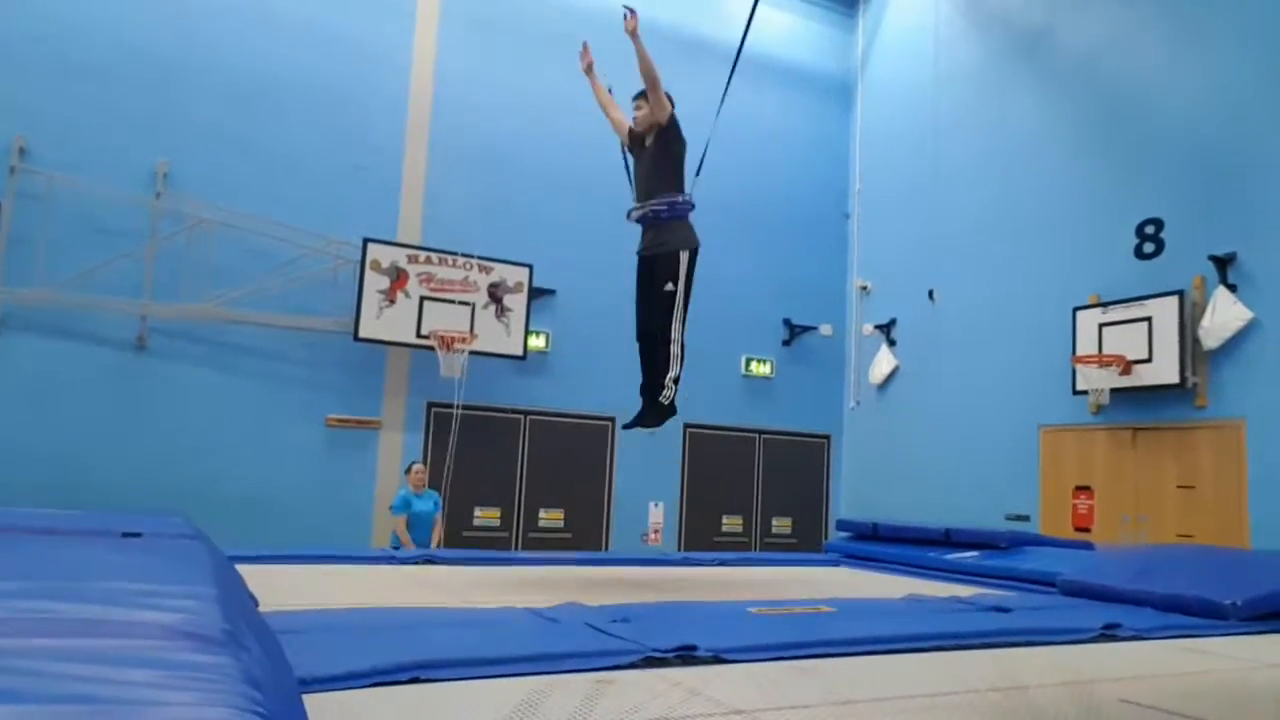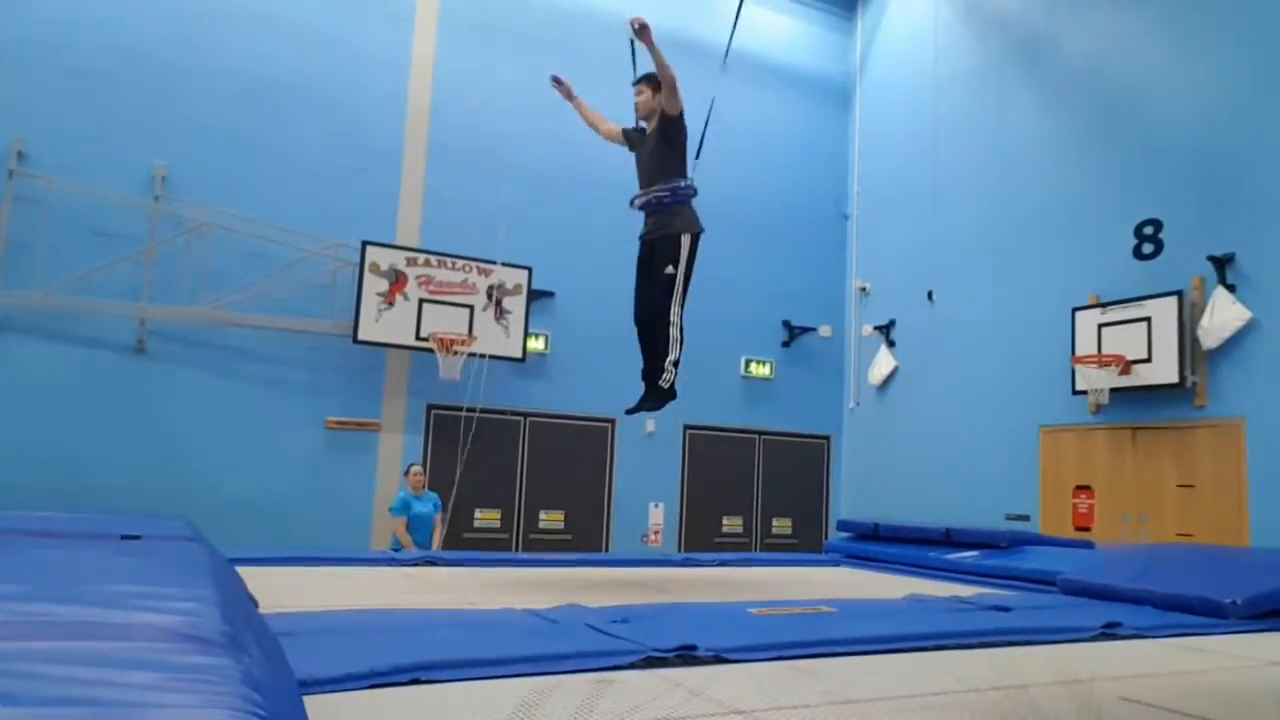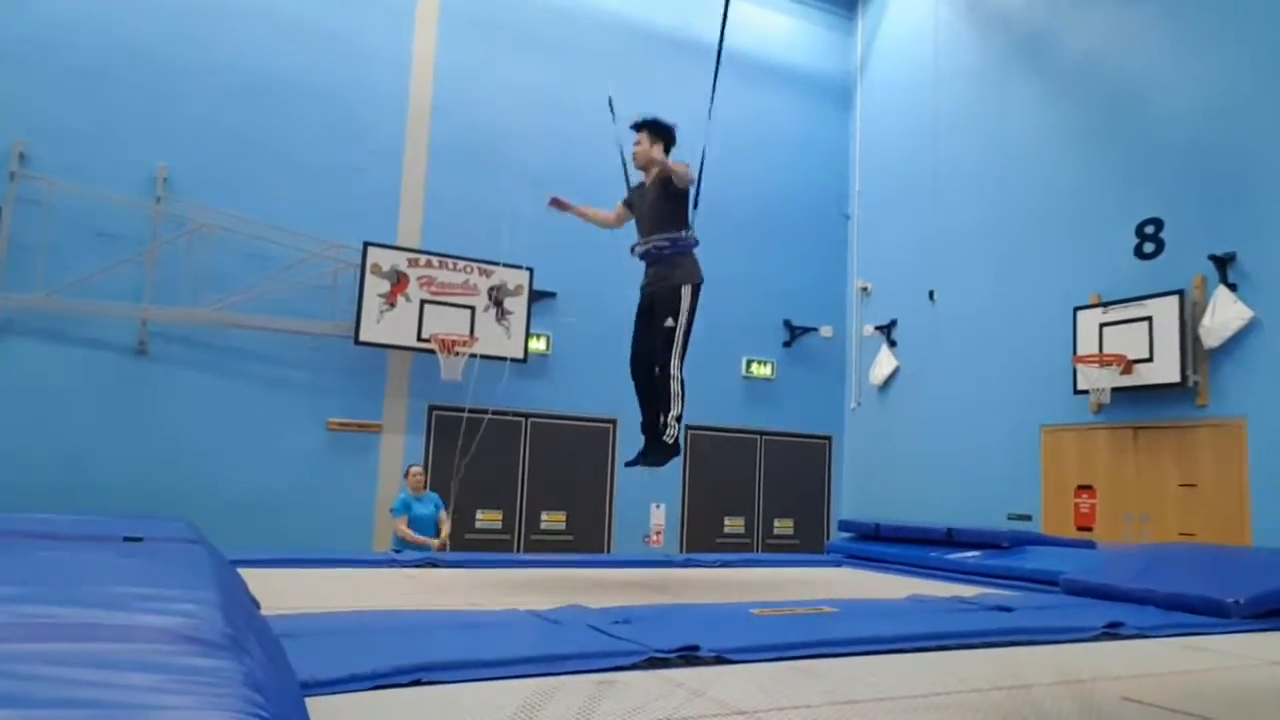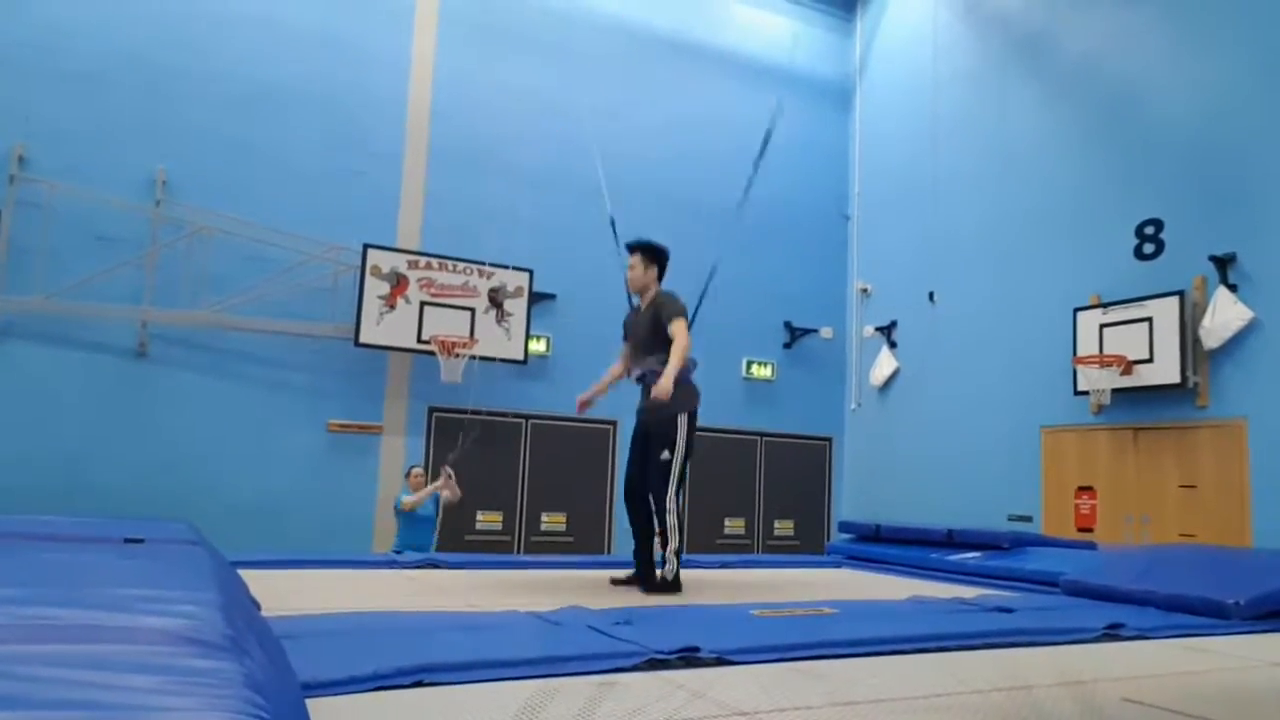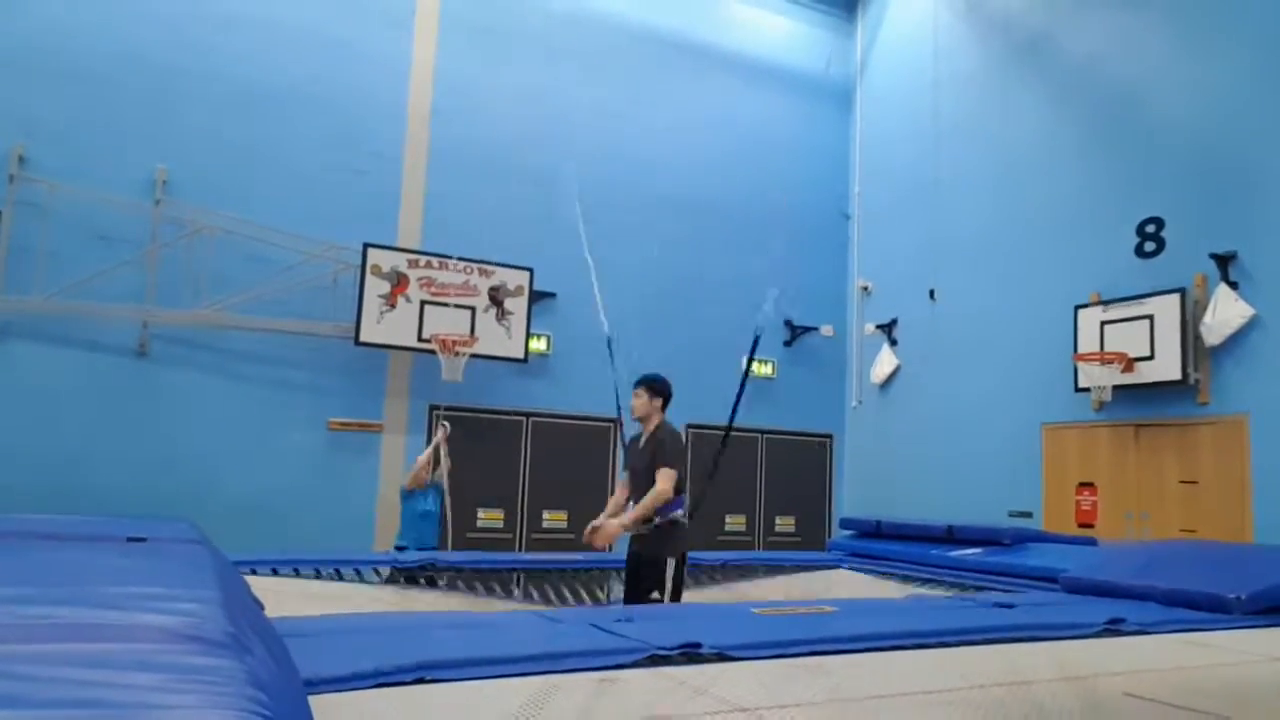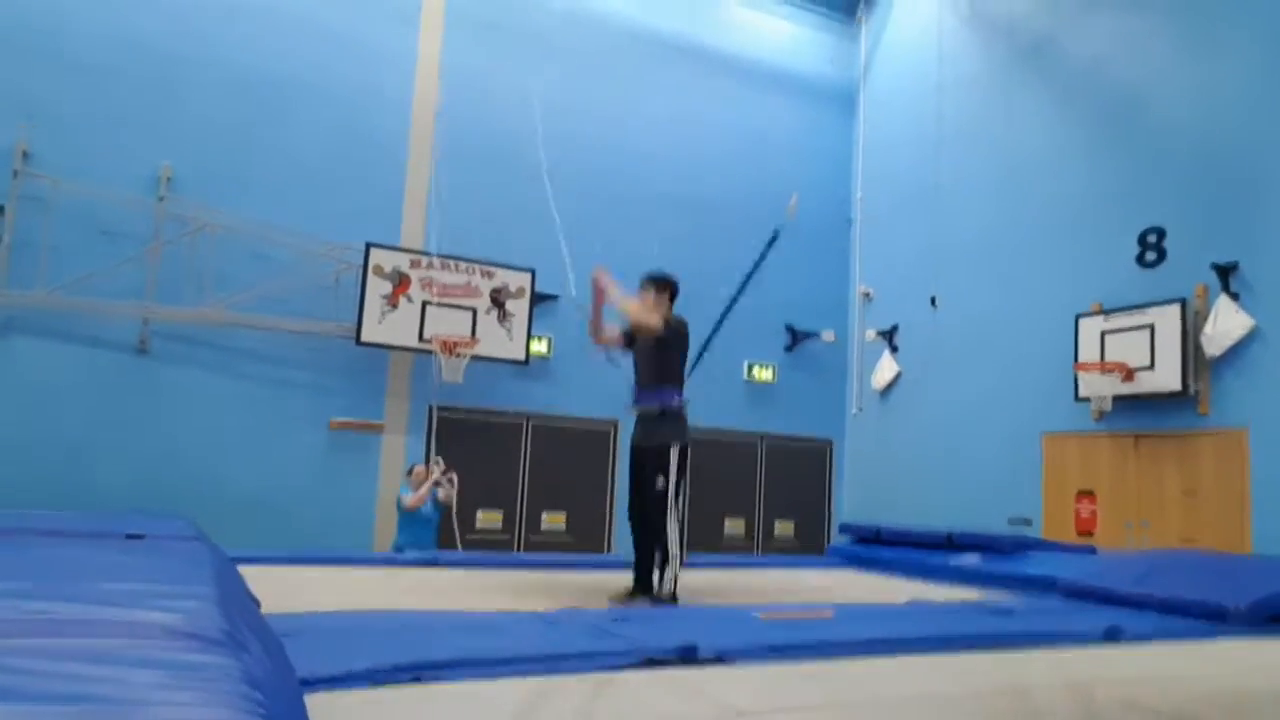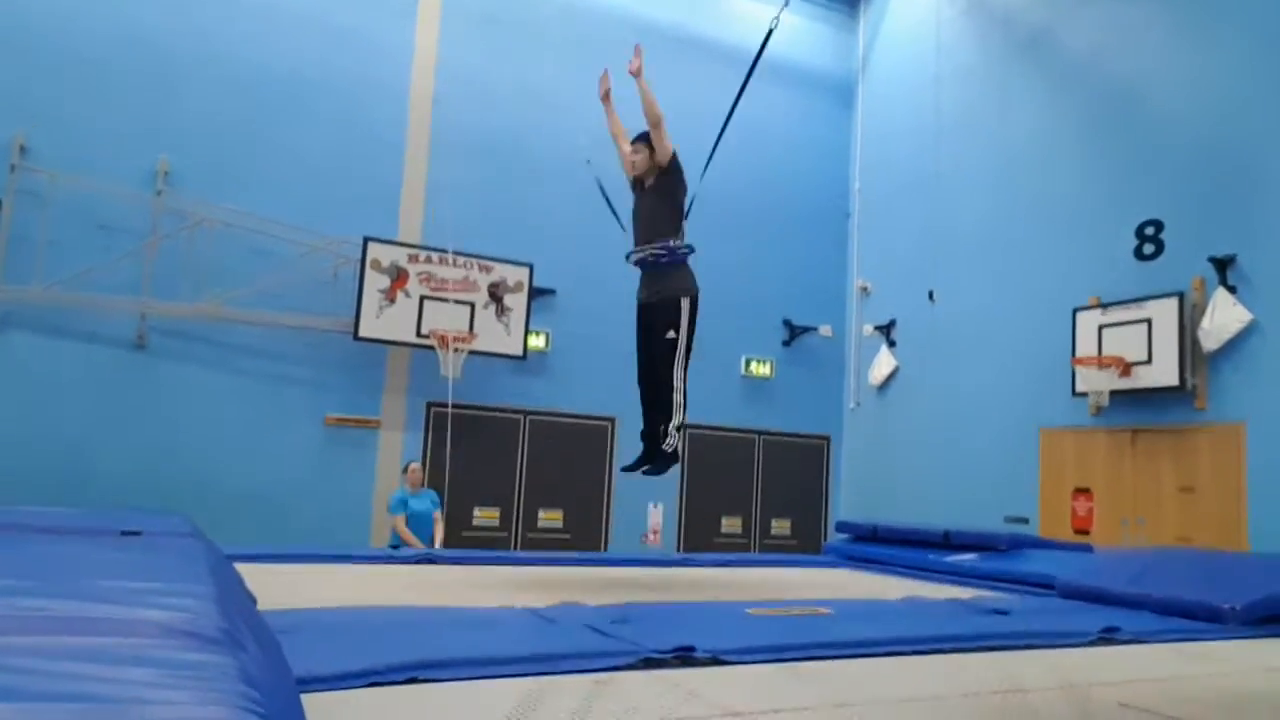
dt=0.2s
person 1, frame 1
left shoulder: (670, 138)
right shoulder: (638, 145)
left elbow: (654, 85)
right elbow: (610, 109)
left wrist: (635, 39)
right wrist: (590, 73)
left hip: (676, 242)
right hip: (650, 244)
left knee: (669, 325)
right knee: (647, 329)
left ankle: (666, 398)
right ankle: (651, 401)
person 1, frame 2
left shoulder: (672, 124)
right shoulder: (638, 136)
left elbow: (670, 83)
right elbow: (602, 127)
left wrist: (649, 43)
right wrist: (572, 98)
left hip: (678, 227)
right hip: (652, 229)
left knee: (668, 308)
right knee: (645, 313)
left ankle: (665, 383)
right ankle: (652, 385)
person 1, frame 3
left shoulder: (670, 181)
right shoulder: (639, 191)
left elbow: (686, 176)
right elbow: (612, 219)
left wrist: (665, 161)
right wrist: (573, 209)
left hip: (679, 279)
right hip: (652, 281)
left knee: (668, 364)
right knee: (641, 364)
left ankle: (668, 440)
right ankle: (653, 440)
person 1, frame 4
left shoulder: (668, 303)
right shoulder: (634, 317)
left elbow: (682, 339)
right elbow: (624, 364)
left wrist: (669, 376)
right wrist: (595, 392)
left hip: (675, 407)
right hip: (650, 408)
left knee: (665, 494)
right knee: (634, 491)
left ankle: (669, 574)
right ankle: (645, 569)
person 1, frame 5
left shoulder: (669, 439)
right shoulder: (634, 443)
left elbow: (664, 490)
right elbow: (624, 490)
left wrist: (620, 524)
right wrist: (604, 519)
left hip: (666, 537)
right hip: (641, 538)
person 1, frame 6
left shoulder: (676, 326)
right shoulder: (640, 335)
left elbow: (643, 318)
right elbow: (599, 337)
left wrist: (612, 290)
right wrist: (598, 299)
left hip: (667, 436)
right hip: (643, 434)
left knee: (664, 517)
right knee: (639, 515)
left ankle: (666, 591)
right ankle: (643, 584)
person 1, frame 7
left shoulder: (671, 180)
right shoulder: (640, 187)
left elbow: (658, 123)
right elbow: (620, 142)
left wrist: (639, 77)
right wrist: (606, 101)
left hip: (675, 289)
right hip: (649, 289)
left knee: (670, 370)
right knee: (648, 373)
left ankle: (670, 445)
right ankle: (651, 446)
